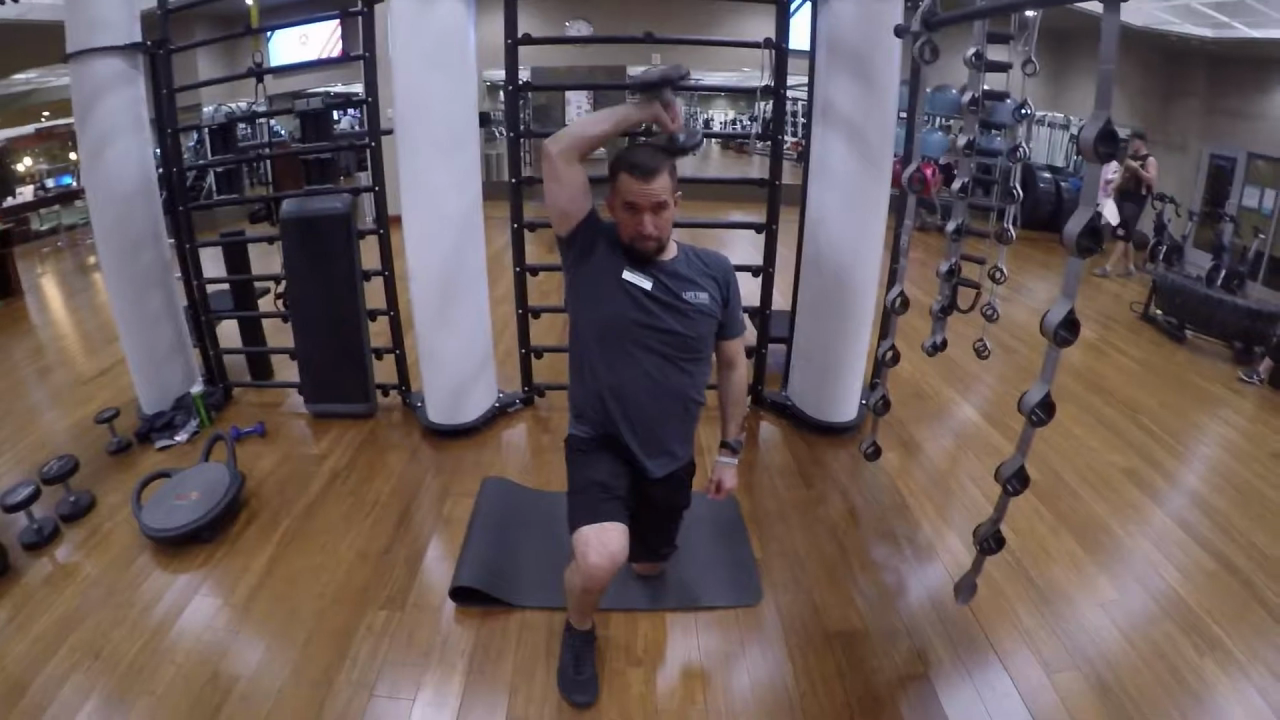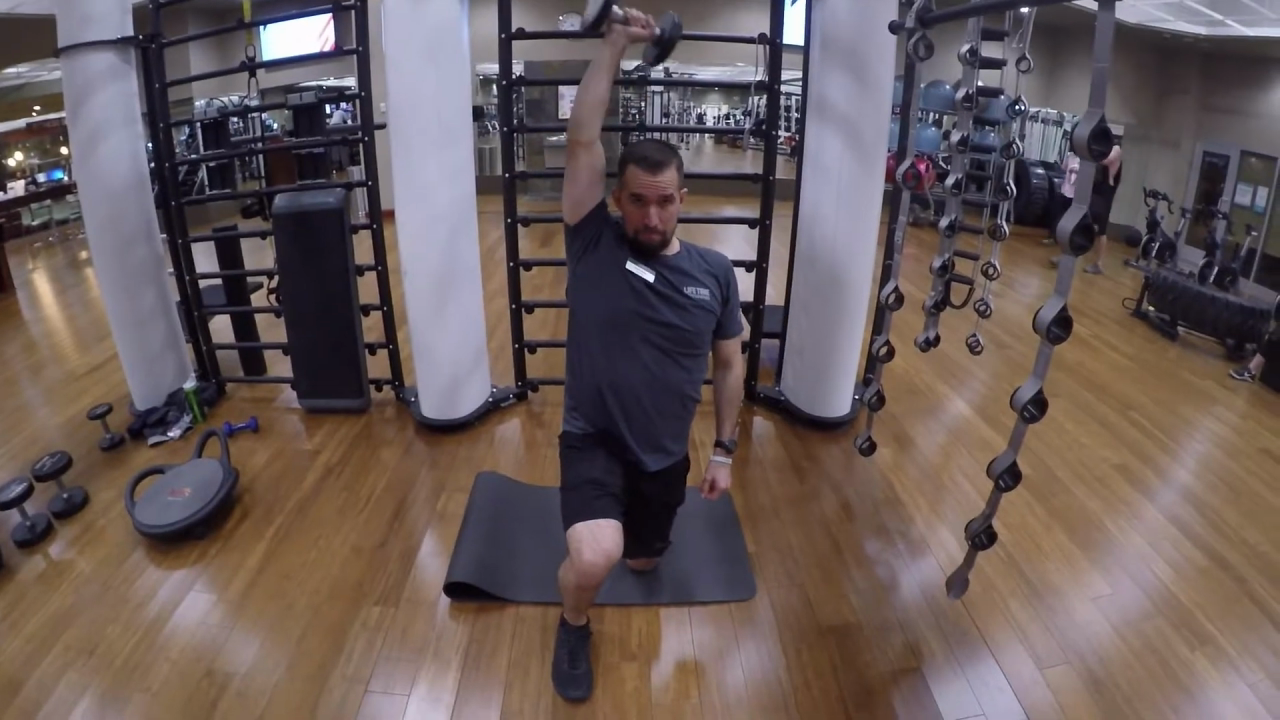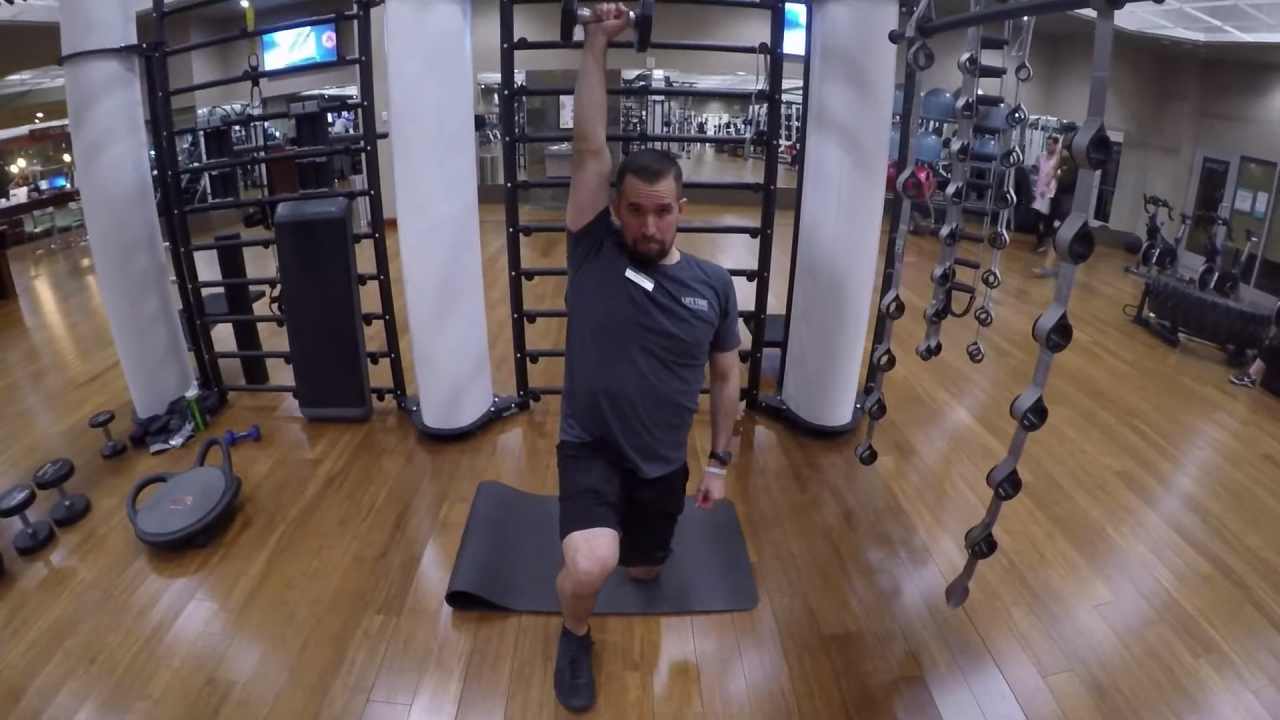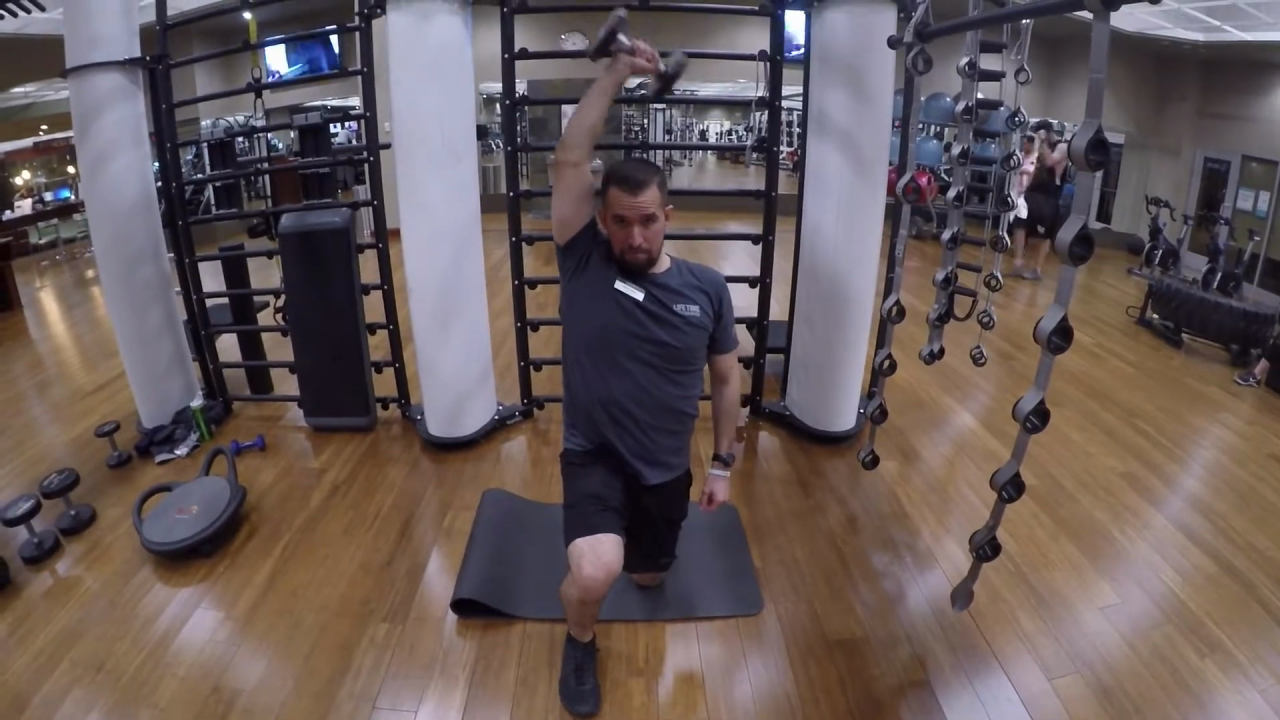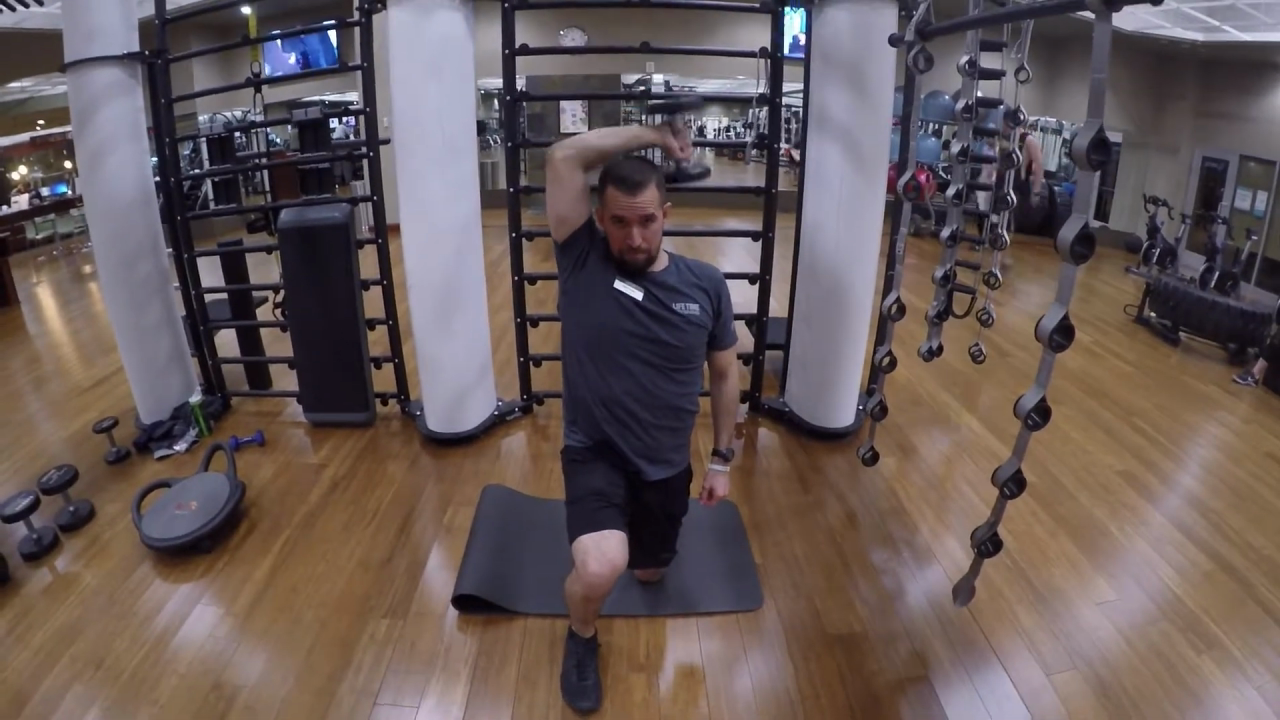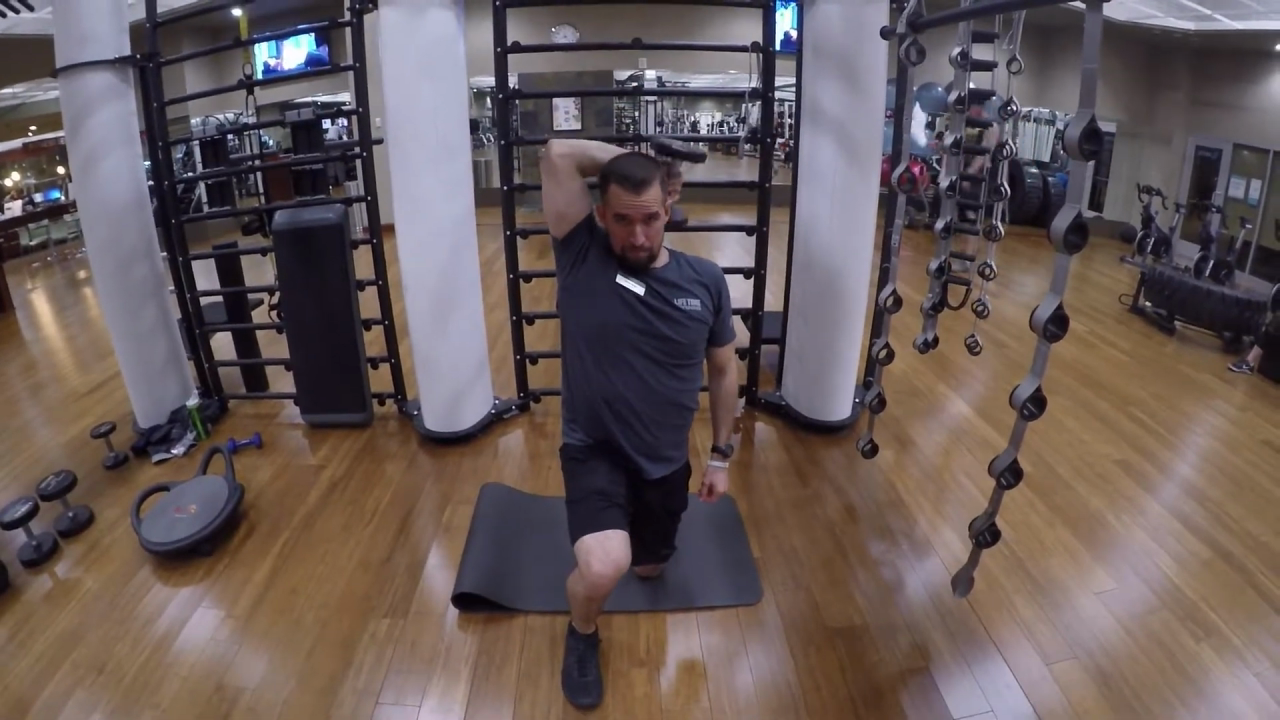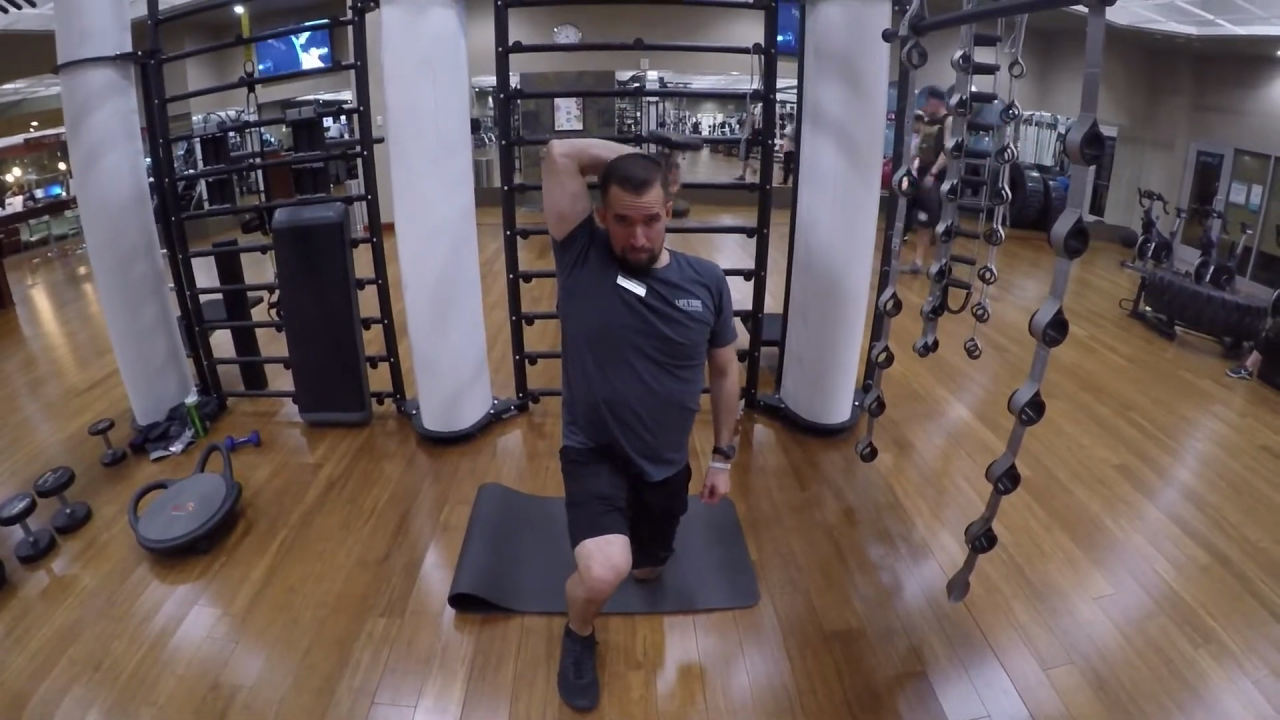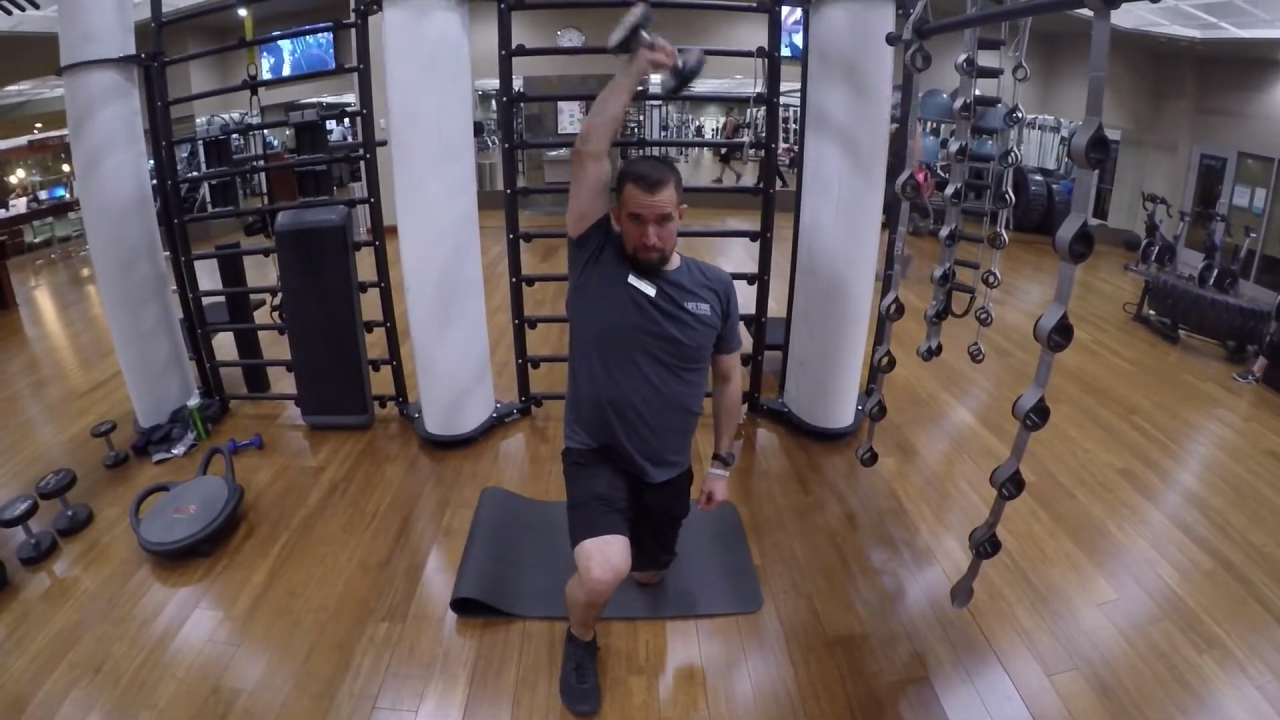
dt=0.5s
person 1, frame 1
left shoulder: (714, 272)
right shoulder: (590, 251)
left elbow: (733, 366)
right elbow: (556, 153)
left wrist: (730, 451)
right wrist: (640, 112)
left hip: (670, 456)
right hip: (598, 444)
left knee: (648, 566)
right knee: (600, 562)
left ankle: (643, 525)
right ankle: (578, 631)
person 1, frame 2
left shoulder: (714, 273)
right shoulder: (594, 245)
left elbow: (729, 366)
right elbow: (581, 139)
left wrist: (724, 451)
right wrist: (616, 41)
left hip: (665, 453)
right hip: (592, 440)
left knee: (643, 562)
right knee: (593, 559)
left ankle: (633, 522)
right ankle: (573, 627)
person 1, frame 3
left shoulder: (712, 284)
right shoulder: (595, 254)
left elbow: (726, 378)
right elbow: (589, 150)
left wrist: (718, 463)
left hip: (664, 462)
right hip: (590, 448)
left knee: (644, 570)
right knee: (590, 567)
left ankle: (635, 527)
right ankle: (574, 636)
person 1, frame 4
left shoulder: (706, 288)
right shoulder: (584, 264)
left elbow: (726, 379)
right elbow: (570, 161)
left wrist: (722, 465)
right wrist: (617, 71)
left hip: (666, 468)
right hip: (593, 456)
left knee: (648, 576)
right knee: (595, 574)
left ankle: (635, 540)
right ankle: (580, 643)
person 1, frame 5
left shoulder: (705, 285)
right shoulder: (582, 259)
left elbow: (725, 375)
right elbow: (562, 157)
left wrist: (721, 459)
right wrist: (650, 135)
left hip: (667, 462)
right hip: (594, 453)
left knee: (649, 572)
right knee: (599, 569)
left ankle: (639, 532)
right ankle: (581, 637)
person 1, frame 6
left shoulder: (705, 280)
right shoulder: (582, 256)
left elbow: (724, 370)
right elbow: (557, 154)
left wrist: (721, 455)
right wrist: (637, 163)
left hip: (666, 461)
right hip: (593, 452)
left knee: (649, 568)
right knee: (603, 569)
left ankle: (638, 534)
right ankle: (582, 634)
person 1, frame 7
left shoulder: (706, 281)
right shoulder: (583, 258)
left elbow: (725, 373)
right elbow: (559, 156)
left wrist: (723, 457)
right wrist: (645, 158)
left hip: (667, 463)
right hip: (593, 455)
left knee: (647, 569)
right knee: (603, 574)
left ankle: (632, 538)
right ankle: (578, 636)
person 1, frame 8
left shoulder: (713, 288)
right shoulder: (595, 259)
left elbow: (728, 380)
right elbow: (590, 151)
left wrist: (721, 465)
right wrist: (639, 65)
left hip: (668, 467)
right hip: (595, 455)
left knee: (648, 575)
right knee: (602, 574)
left ankle: (639, 535)
right ankle: (580, 641)
